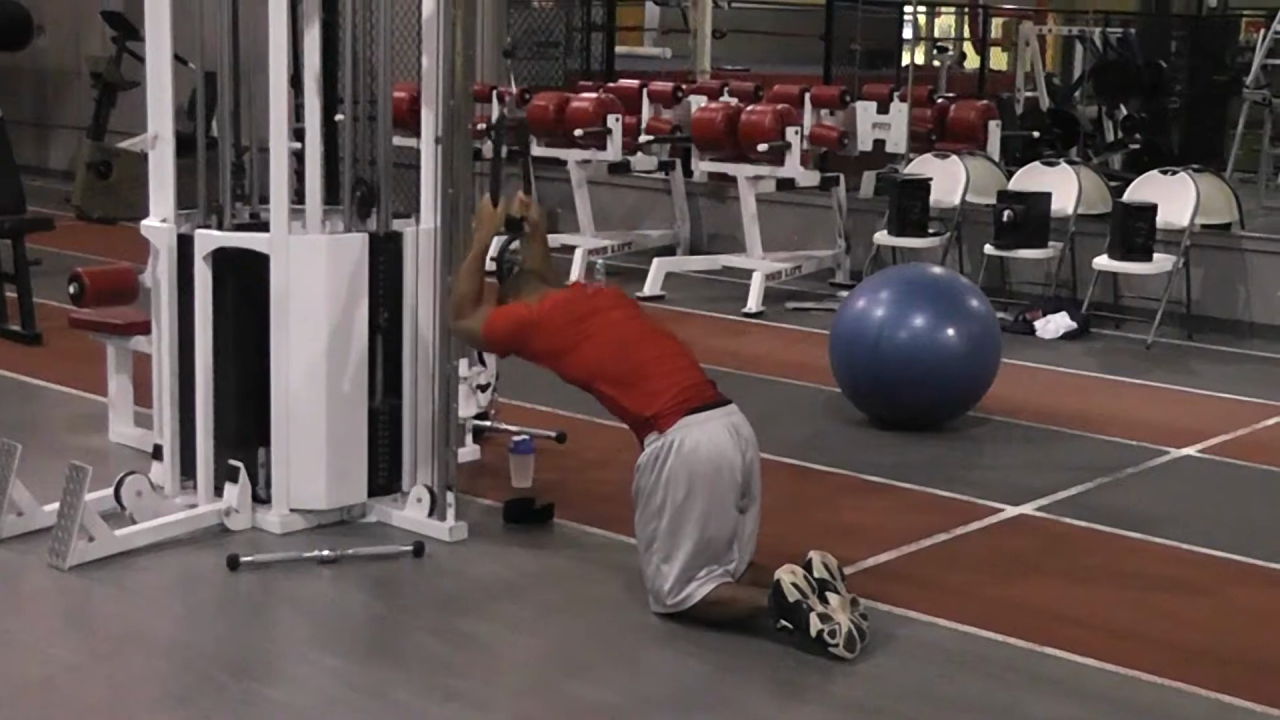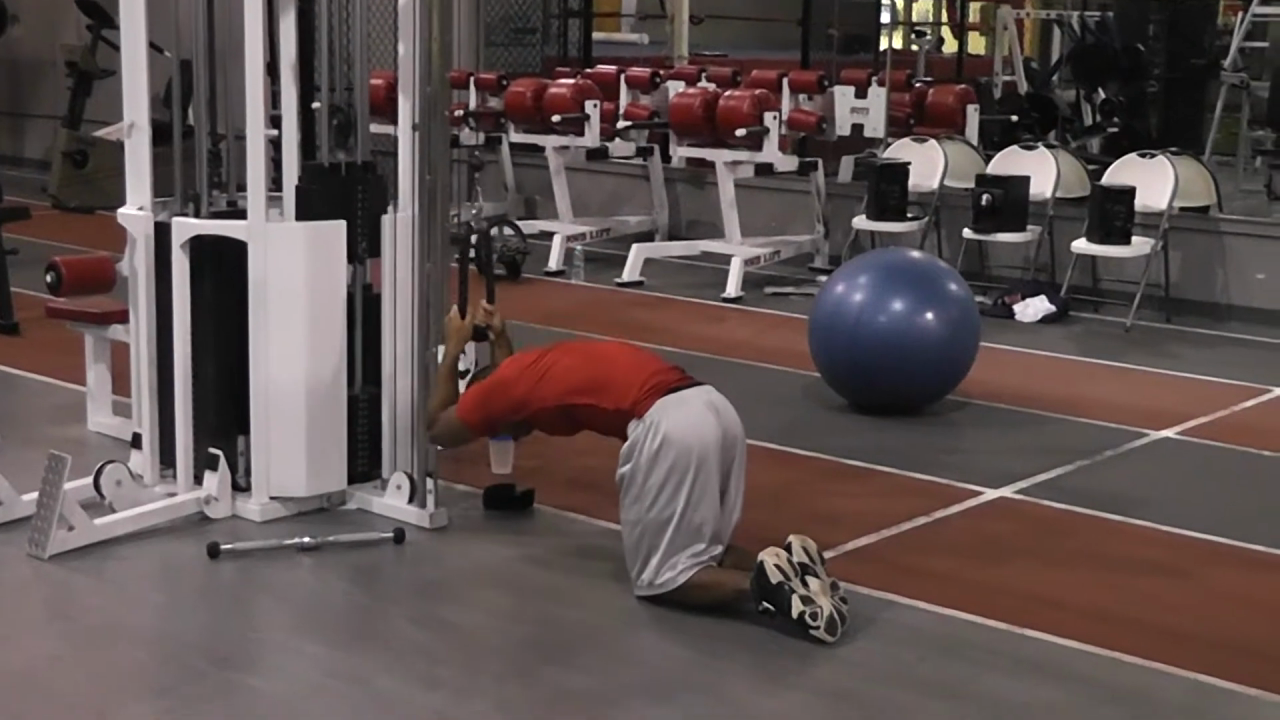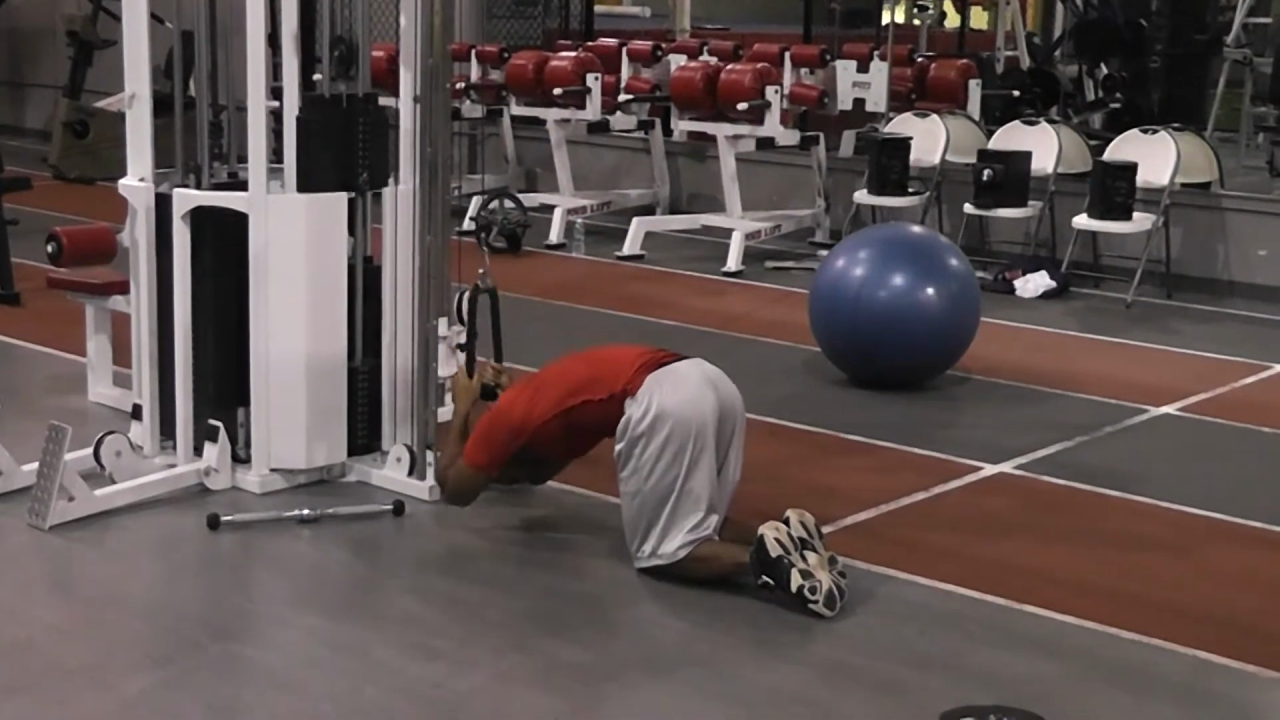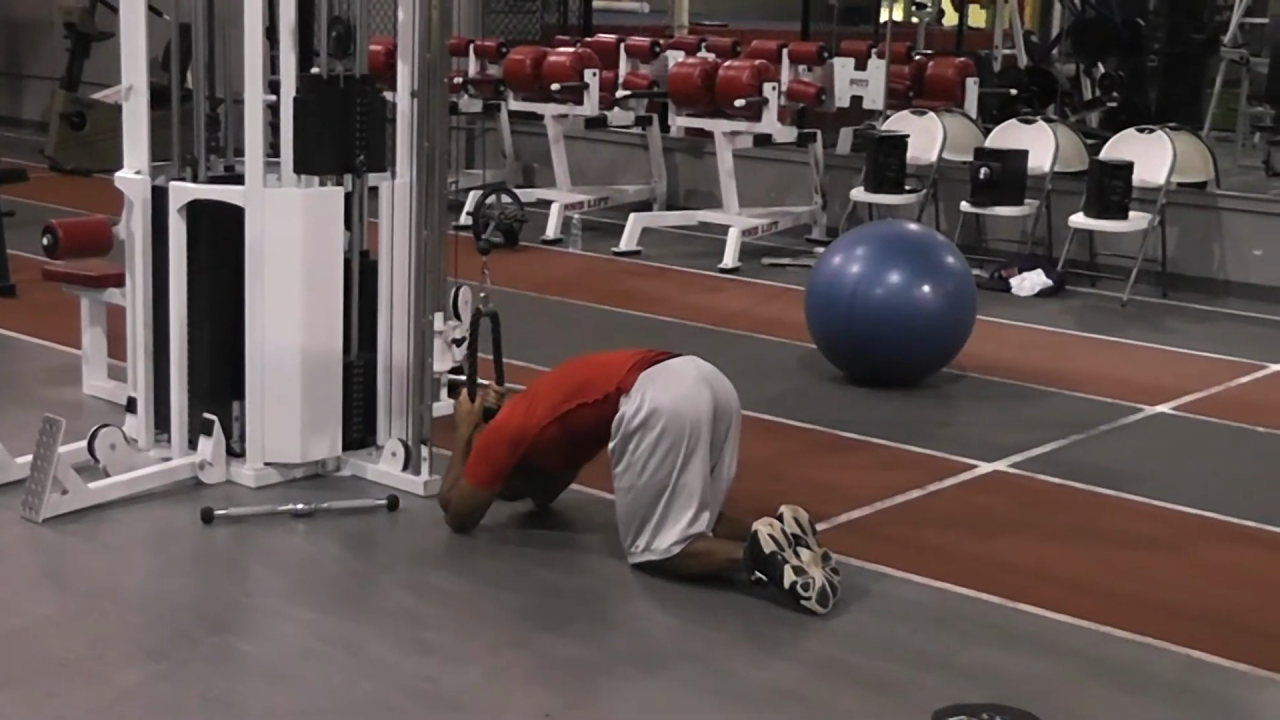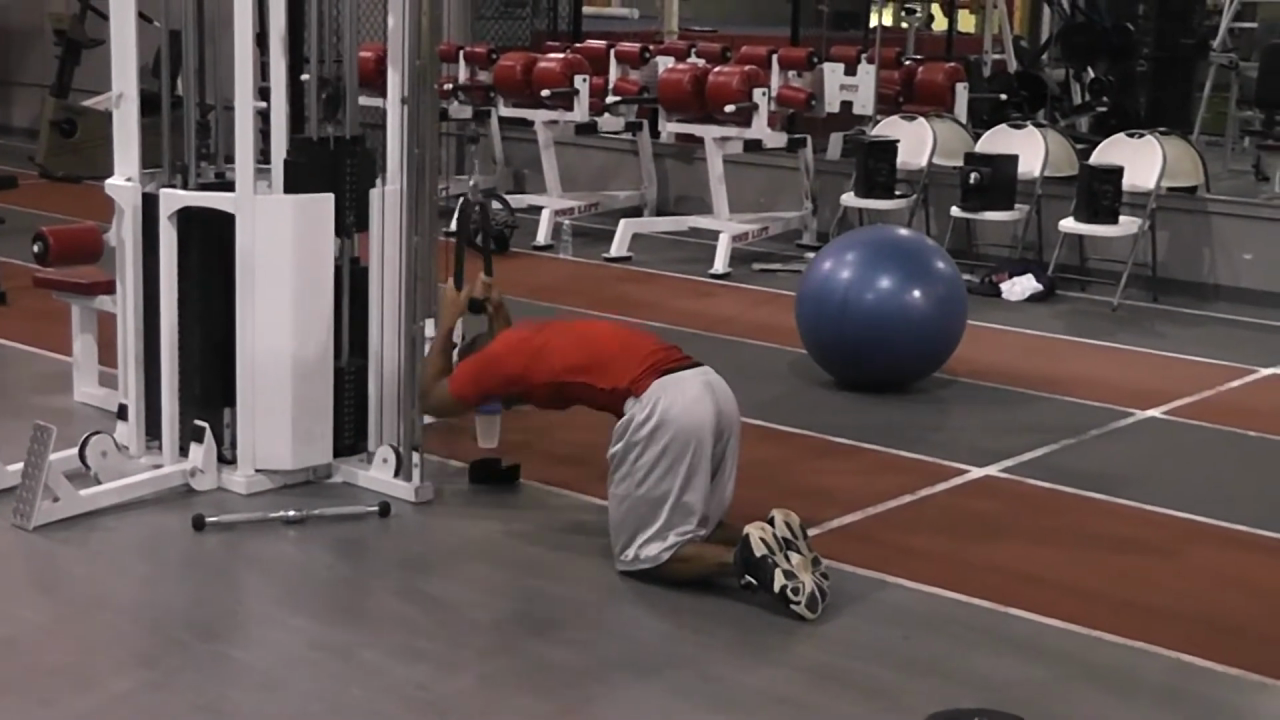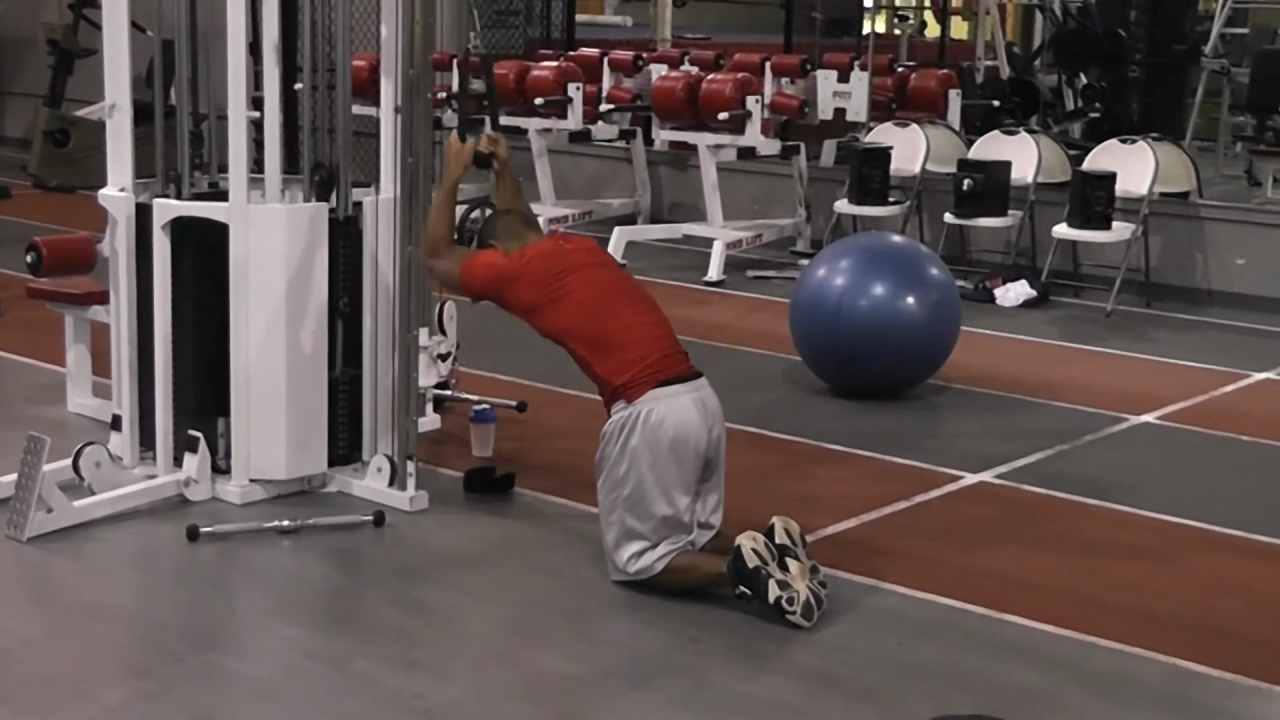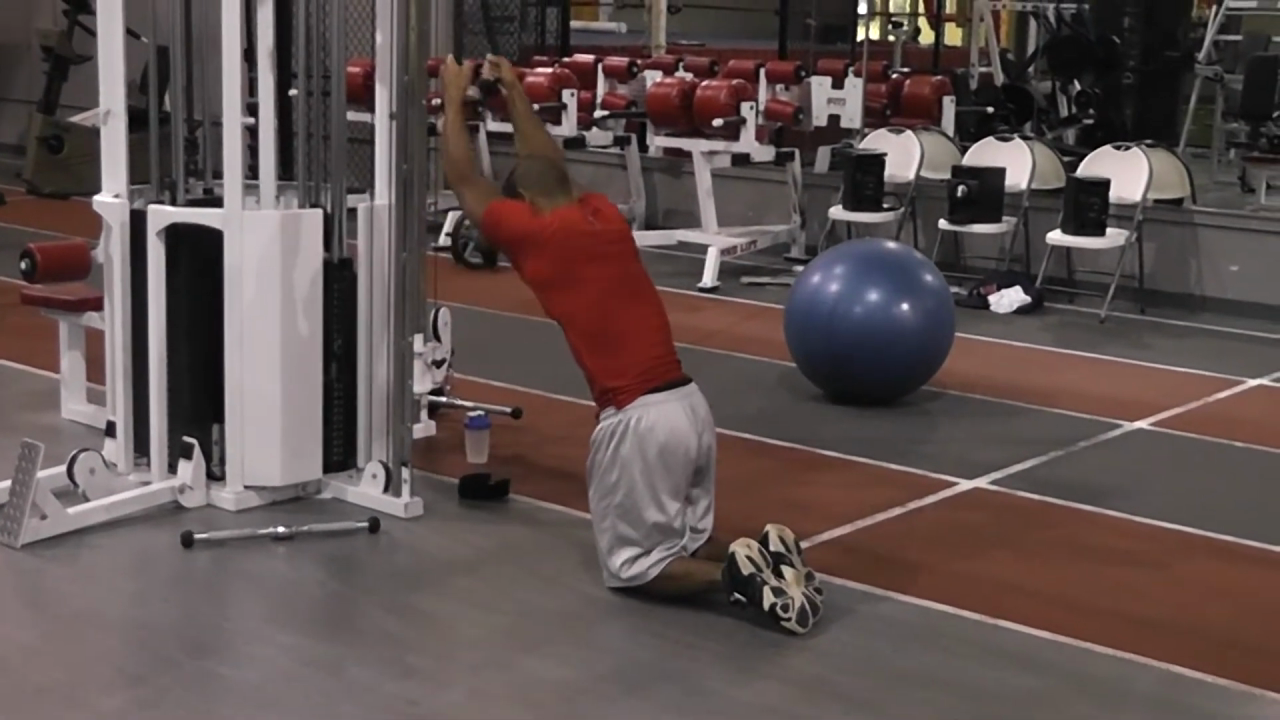
dt=0.7s
person 1, frame 1
left shoulder: (534, 319)
right shoulder: (602, 295)
left elbow: (462, 319)
left wrist: (483, 238)
right wrist: (535, 233)
left hip: (681, 444)
right hip: (731, 425)
left knee: (675, 595)
right knee: (724, 569)
left ankle: (778, 600)
right ankle: (804, 578)
person 1, frame 2
left shoulder: (503, 386)
right shoulder: (542, 363)
left elbow: (439, 431)
left wrist: (453, 349)
right wrist: (500, 340)
left hip: (668, 427)
right hip: (714, 407)
left knee: (659, 579)
right knee: (698, 553)
left ankle: (762, 583)
right ankle: (786, 560)
person 1, frame 3
left shoulder: (503, 419)
right shoulder: (536, 396)
left elbow: (453, 490)
right elbow: (539, 449)
left wrist: (462, 410)
left hip: (663, 403)
right hip: (710, 380)
left knee: (659, 553)
right knee: (696, 525)
left ankle: (761, 557)
right ankle: (782, 534)
person 1, frame 4
left shoulder: (504, 433)
right shoulder: (537, 409)
left elbow: (457, 514)
right elbow: (546, 493)
left wrist: (464, 431)
left hip: (658, 400)
right hip: (705, 379)
left knee: (653, 549)
right knee: (691, 522)
left ankle: (754, 552)
right ankle: (777, 529)
person 1, frame 5
left shoulder: (498, 357)
right shoulder: (539, 336)
left elbow: (432, 400)
left wrist: (447, 323)
right wrist: (498, 314)
left hip: (664, 407)
right hip: (711, 388)
left knee: (641, 555)
right knee: (691, 527)
left ankle: (746, 557)
right ankle: (769, 536)
person 1, frame 6
left shoulder: (514, 268)
right shoulder: (580, 246)
left elbow: (438, 257)
left wrist: (452, 176)
right wrist: (503, 171)
left hip: (649, 414)
right hip: (700, 398)
left knee: (635, 561)
right knee: (694, 537)
left ankle: (739, 567)
right ankle: (769, 545)
person 1, frame 7
left shoulder: (536, 234)
right shoulder: (606, 217)
left elbow: (463, 179)
right elbow: (550, 166)
left wrist: (454, 99)
right wrist: (514, 95)
left hip: (638, 420)
right hip: (689, 405)
left knee: (630, 565)
right knee: (684, 542)
left ankle: (735, 575)
right ankle: (761, 554)
